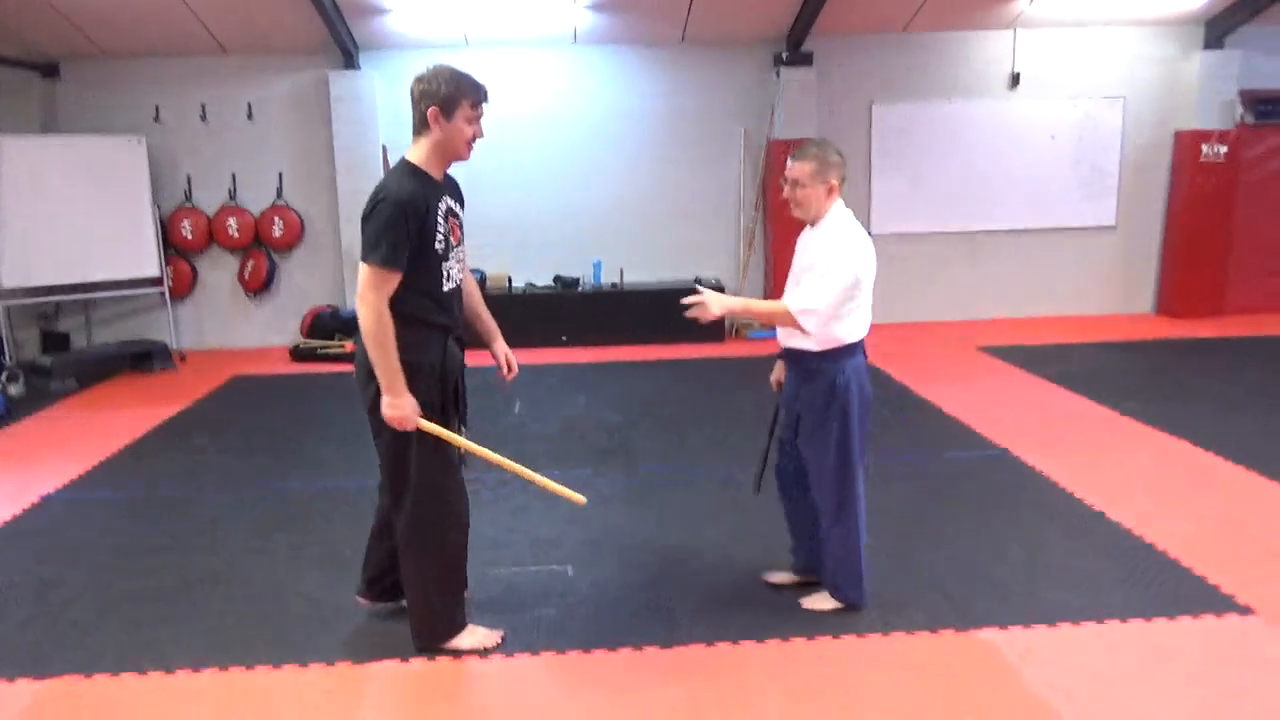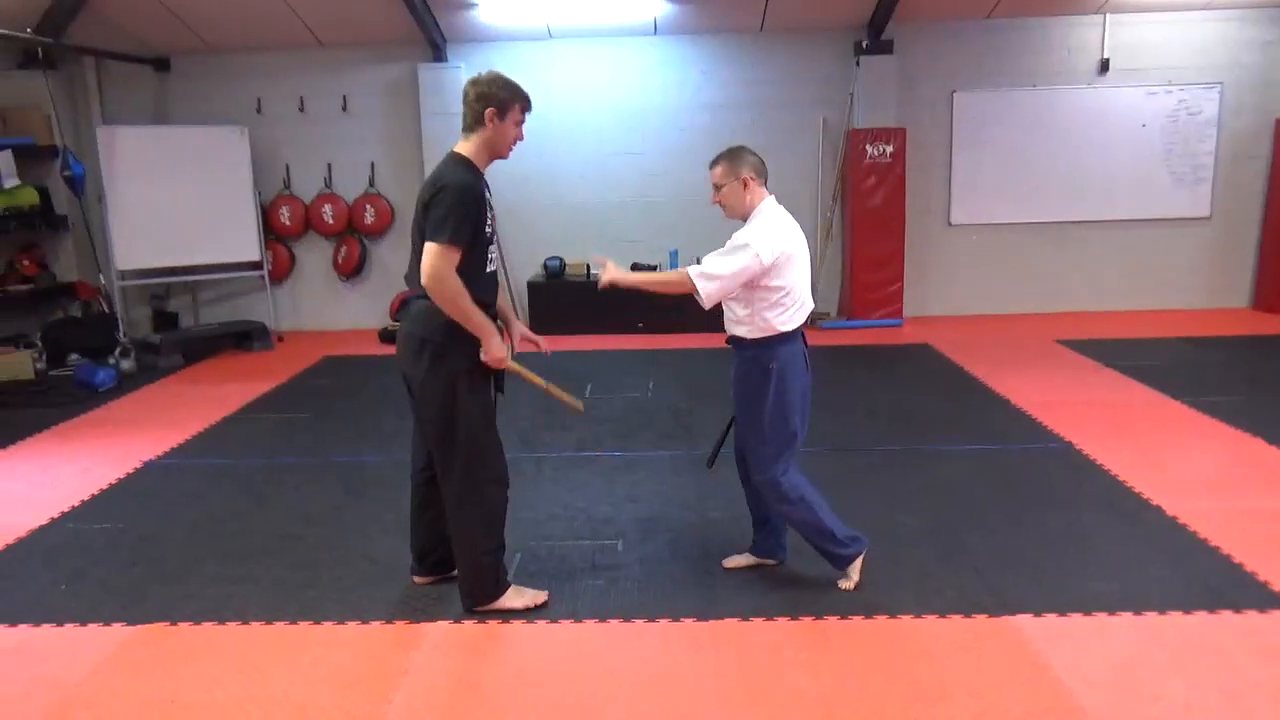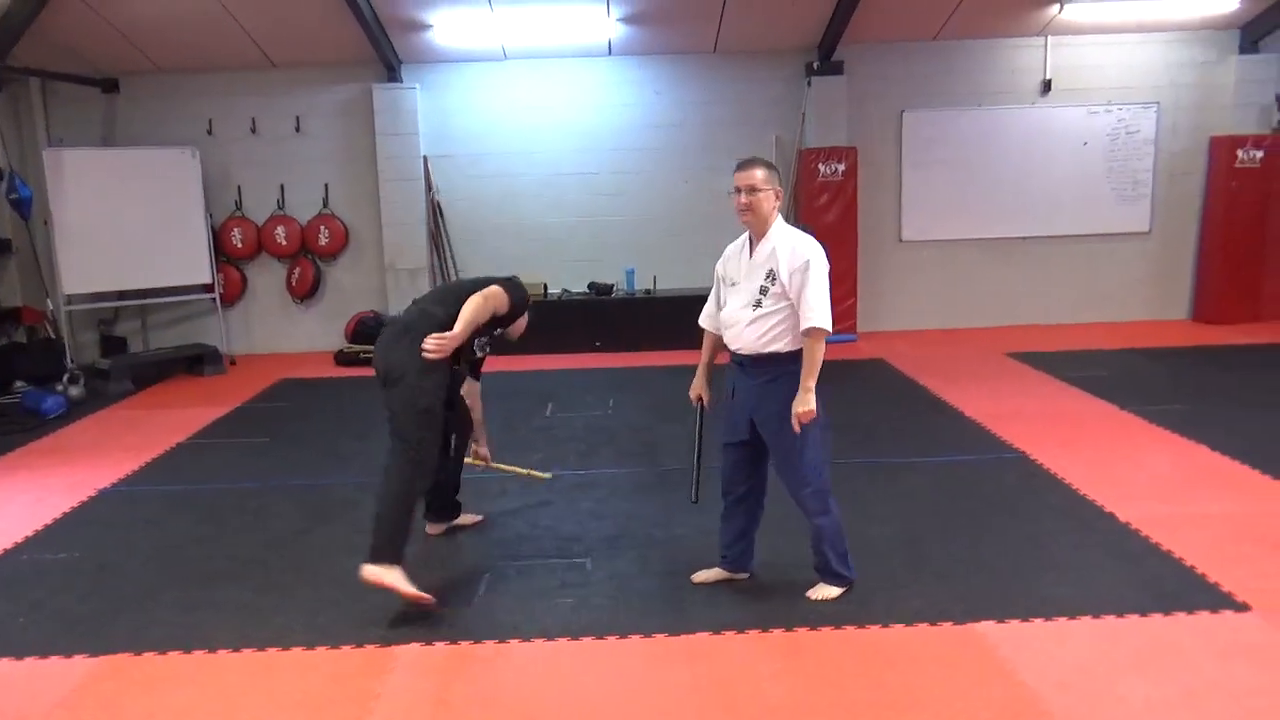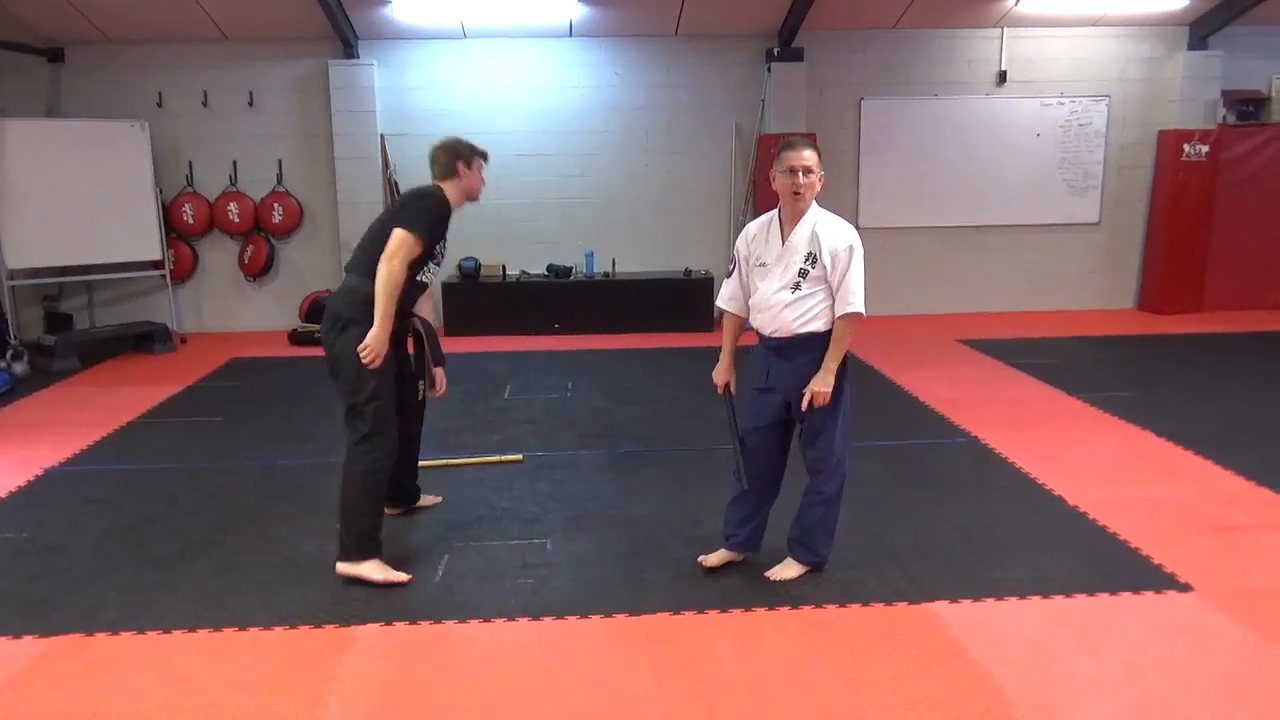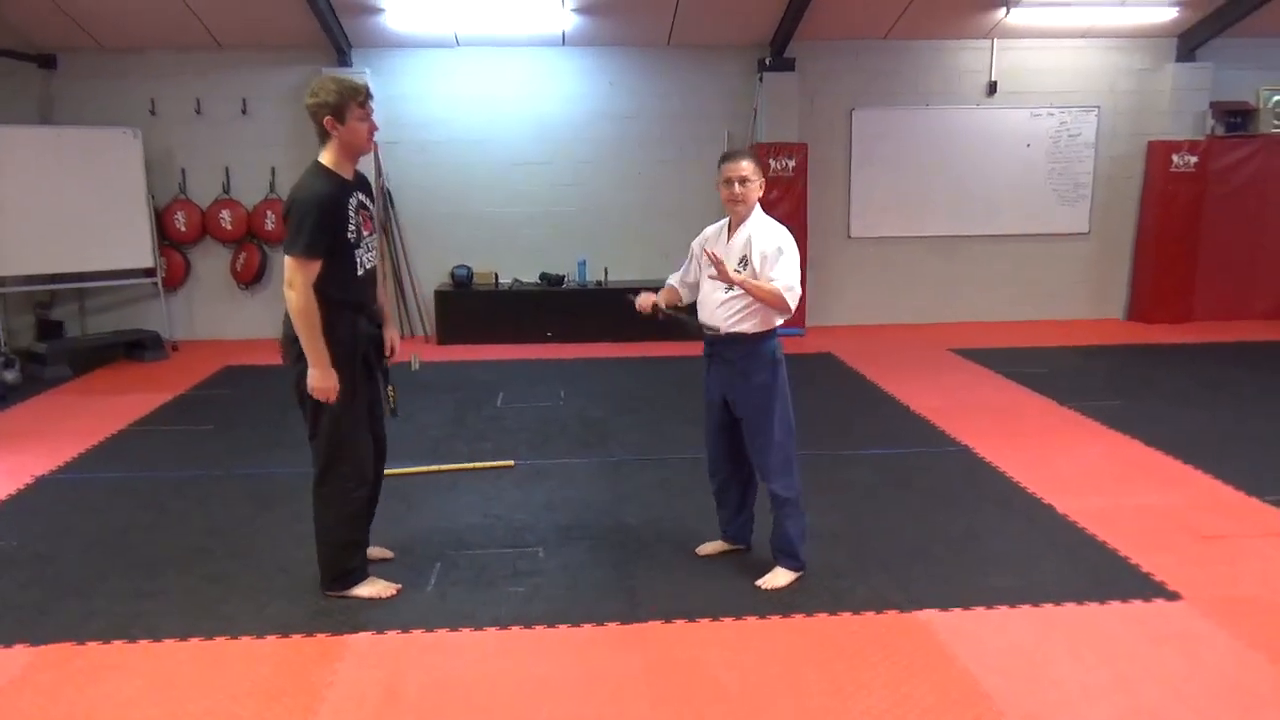
dt=1s
person 1, frame 1
left shoulder: (447, 188)
right shoulder: (399, 198)
right elbow: (371, 299)
left wrist: (493, 337)
right wrist: (392, 390)
left hip: (435, 357)
right hip: (406, 364)
left knee: (409, 480)
right knee: (433, 495)
left ankle: (381, 583)
right ankle: (439, 623)
person 1, frame 2
left shoulder: (466, 178)
right shoulder: (459, 185)
left elbow: (481, 268)
right elbow: (436, 275)
left wrist: (510, 324)
right wrist: (490, 336)
left hip: (440, 339)
right hip: (443, 342)
left knee: (438, 455)
right knee: (476, 465)
left ankle: (433, 560)
right ankle: (486, 587)
person 1, frame 3
left shoulder: (482, 337)
right shoulder: (511, 292)
left elbow: (470, 385)
right elbow: (487, 297)
left wrist: (478, 439)
right wrist: (456, 335)
left hip: (399, 346)
right hip: (418, 346)
left knee: (455, 422)
right knee: (414, 445)
left ankle: (440, 513)
right ankle: (383, 561)
person 1, frame 4
left shoulder: (427, 208)
right shoulder: (430, 204)
left elbow: (418, 293)
right elbow: (392, 261)
left wrist: (433, 364)
right wrist: (381, 329)
left hip: (382, 326)
right hip: (359, 321)
left knee: (406, 414)
right knee: (375, 432)
left ankle: (400, 495)
right ankle: (356, 554)
person 1, frame 5
left shoulder: (359, 184)
right shoulder: (314, 196)
right elbow: (297, 286)
left wrist: (386, 321)
right wrist: (316, 364)
left hip: (358, 335)
right hip: (327, 341)
left knee: (370, 449)
right knee: (344, 460)
left ankle: (352, 543)
right ankle: (342, 575)
person 2, frame 1
left shoulder: (842, 243)
right shoulder: (814, 232)
left elbow: (801, 311)
left wrist: (728, 306)
right wrist: (786, 359)
left hip: (833, 377)
right hip: (808, 370)
left knee: (834, 484)
right knee: (793, 470)
left ankle: (846, 587)
right ankle: (809, 562)
person 2, frame 2
left shoulder: (761, 237)
right shoulder: (772, 223)
left elbow: (695, 282)
left wrist: (626, 277)
left hip: (772, 362)
right hip: (764, 356)
left knee: (773, 469)
right knee: (751, 460)
left ankle: (846, 549)
right ankle: (768, 547)
person 2, frame 3
left shoulder: (801, 250)
right shoulder: (731, 255)
left elbow: (816, 326)
right elbow: (715, 321)
left wrist: (806, 391)
right wrist: (702, 374)
left hip: (789, 375)
right hip: (743, 376)
left knee: (806, 481)
right knee: (737, 475)
left ankle: (836, 572)
right ankle: (735, 562)
person 2, frame 4
left shoulder: (837, 235)
right shoulder: (754, 234)
left elbow: (848, 309)
right elbow: (735, 302)
left wrist: (828, 371)
right wrist: (726, 360)
left hip: (817, 359)
right hip: (768, 357)
left knee: (824, 461)
right knee: (755, 454)
left ankle: (807, 552)
right ankle: (738, 542)
person 2, frame 5
left shoulder: (775, 237)
right shoulder: (708, 238)
left elbow: (784, 302)
right elbow: (683, 289)
left wrist: (735, 277)
right wrist: (657, 296)
left hip: (756, 357)
right hip: (717, 355)
left knee: (773, 458)
right knee: (723, 454)
left ankle: (789, 558)
right ankle: (734, 533)
